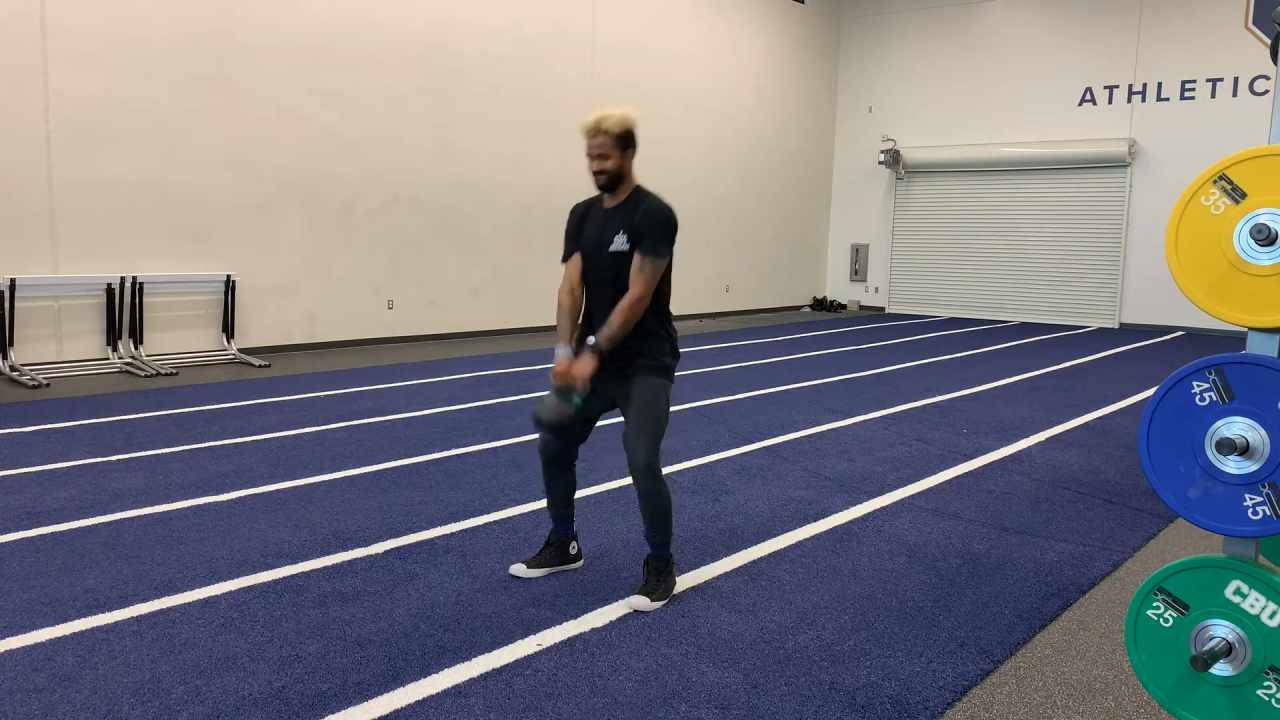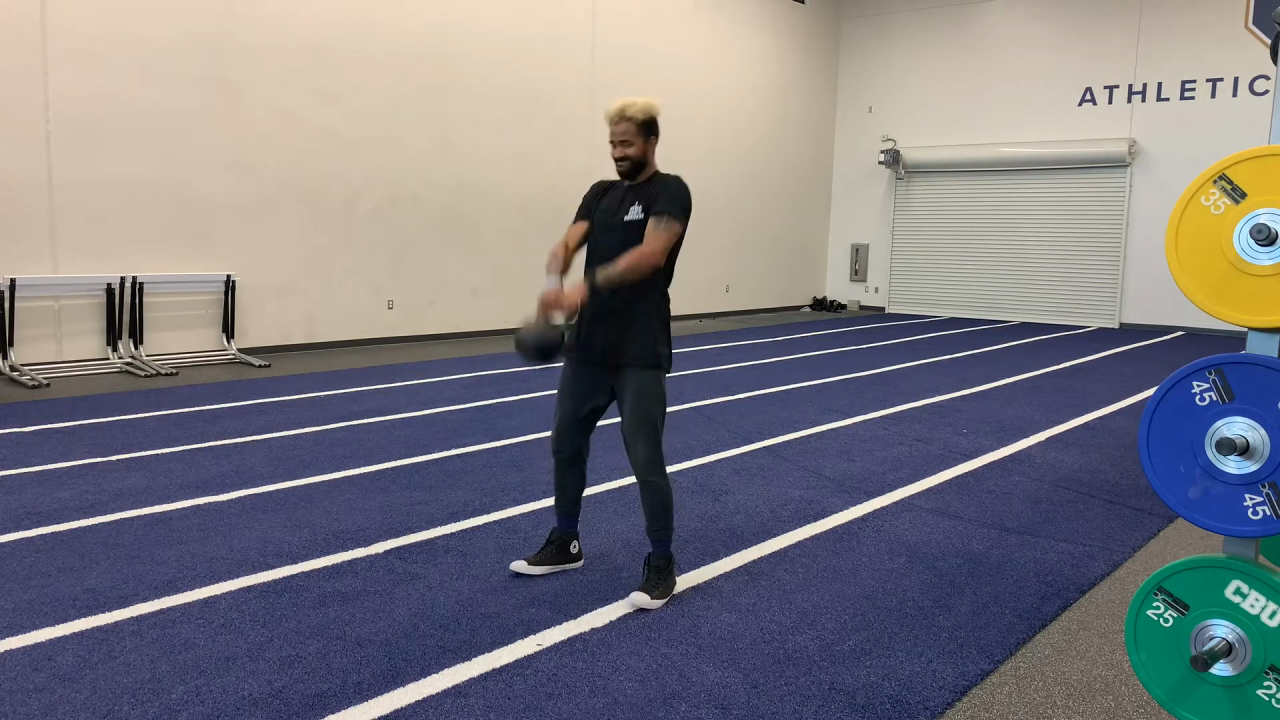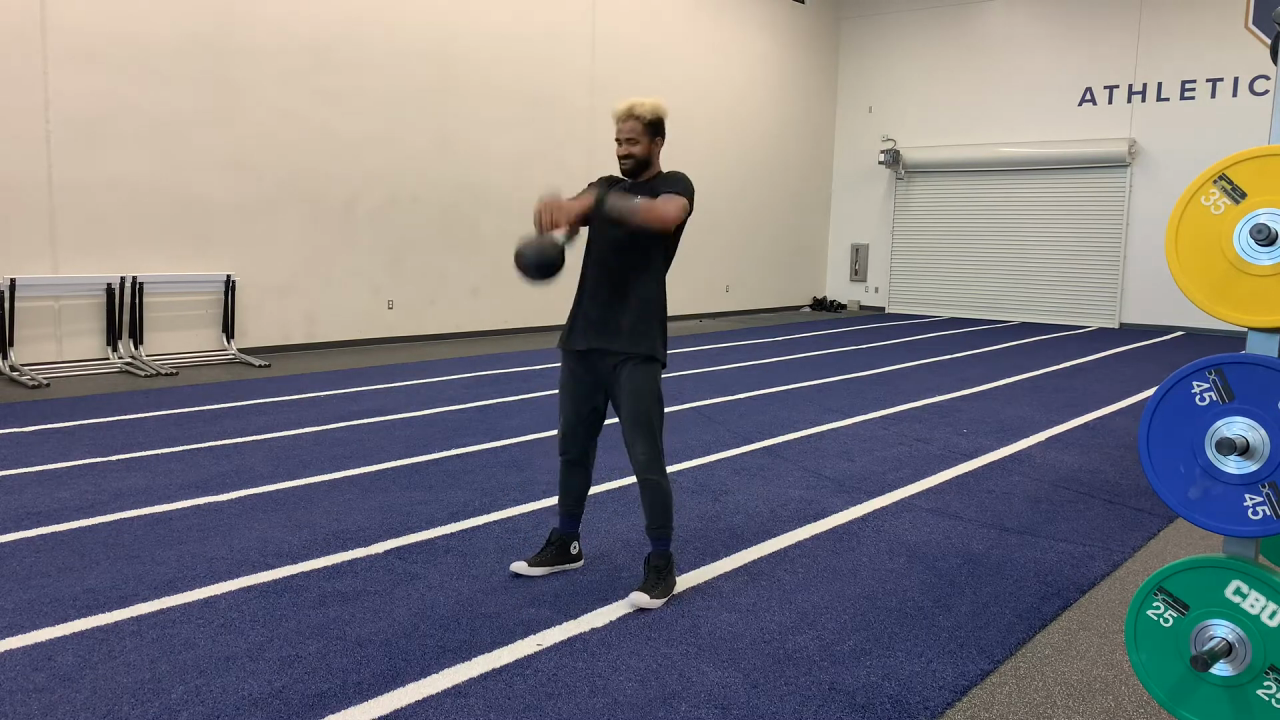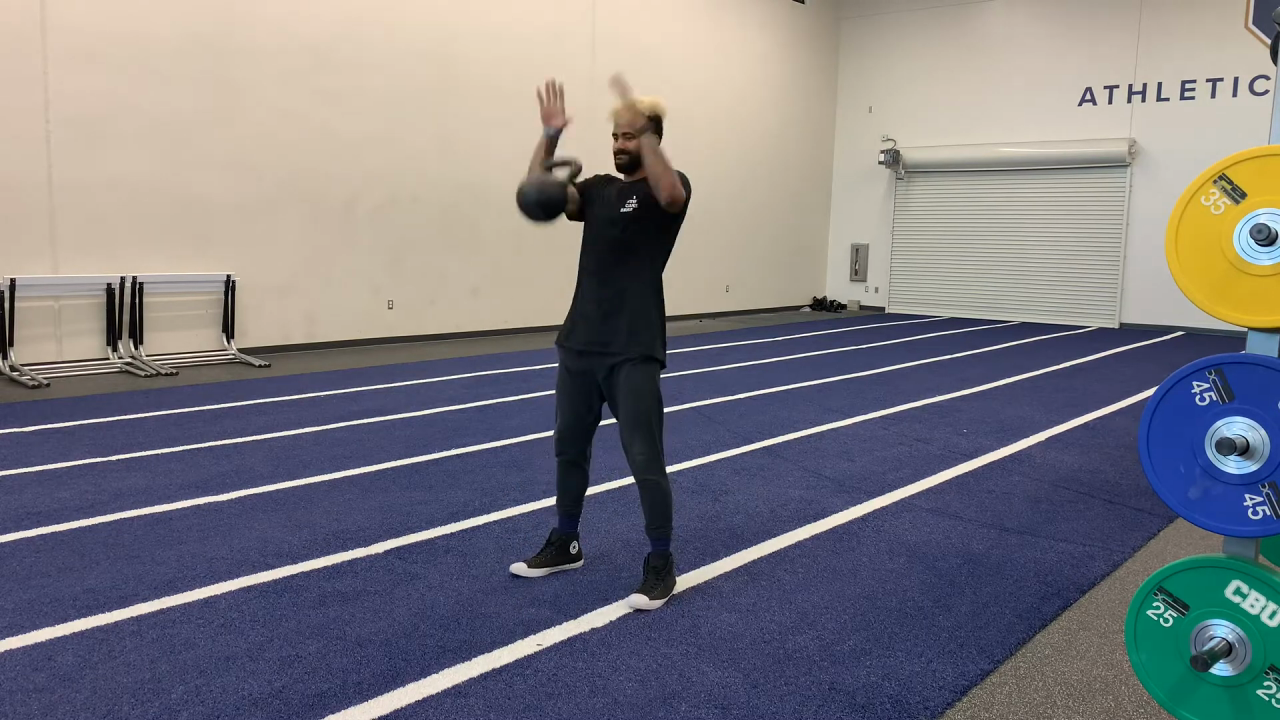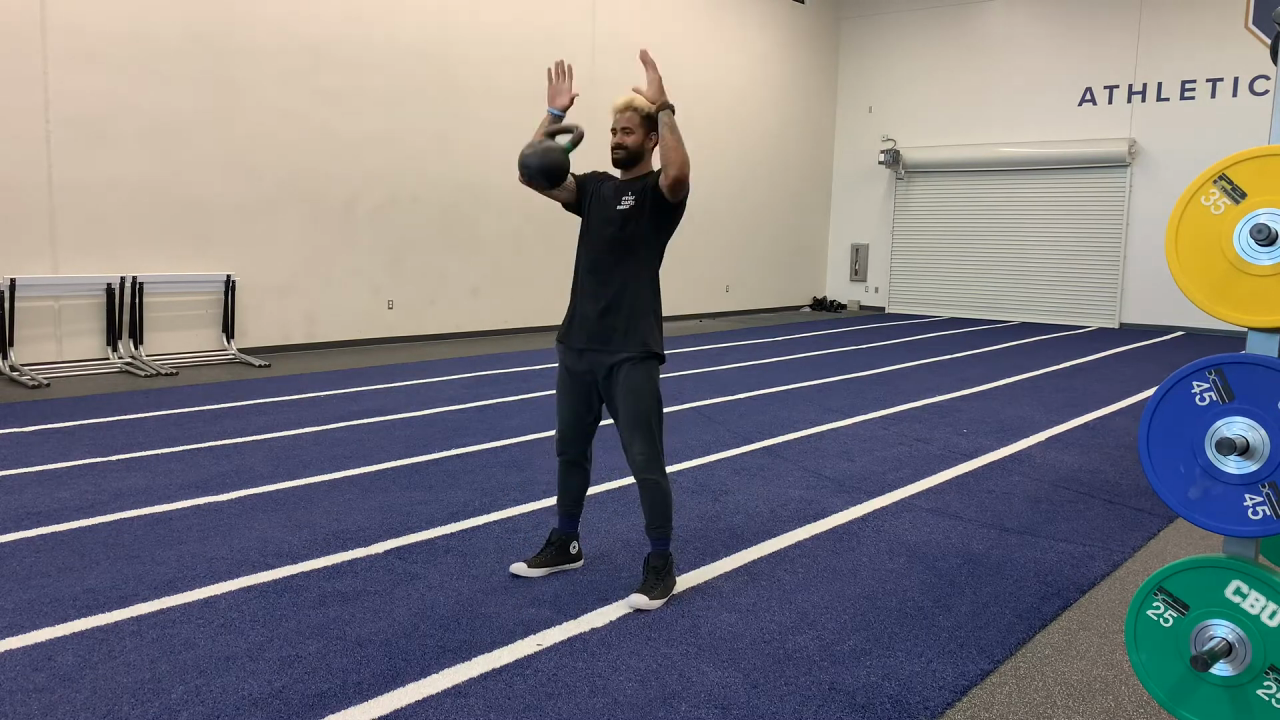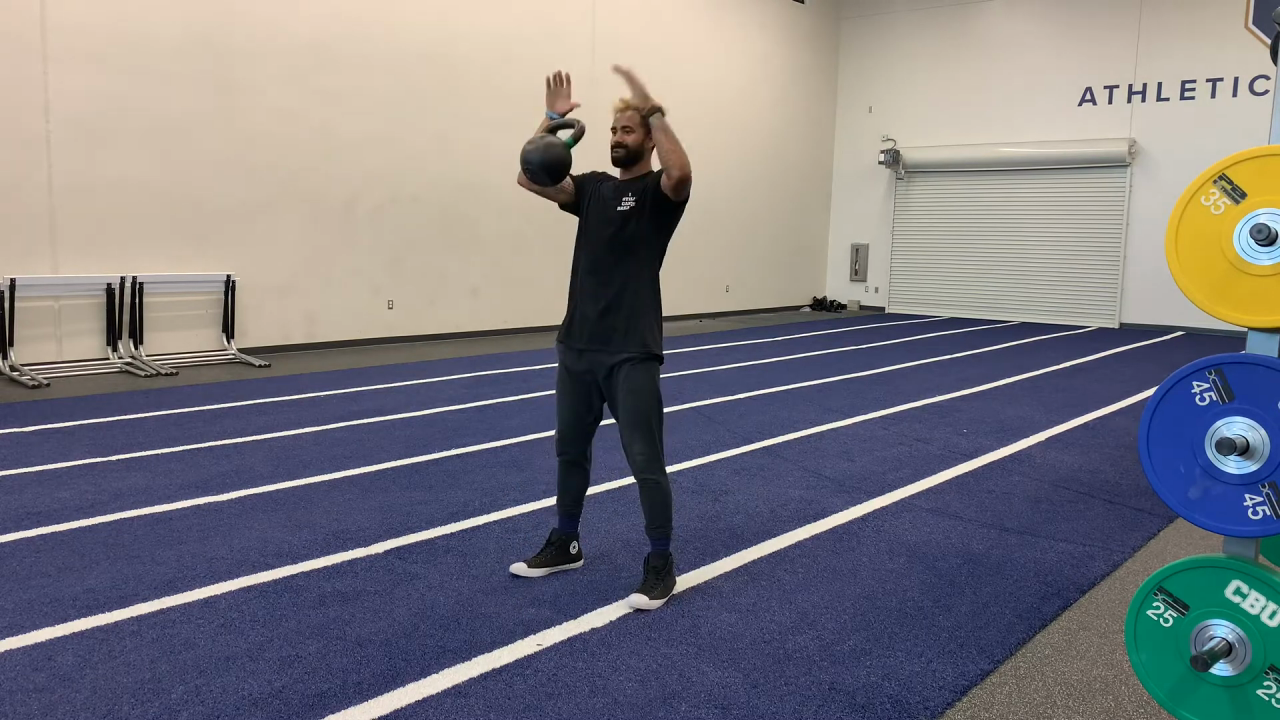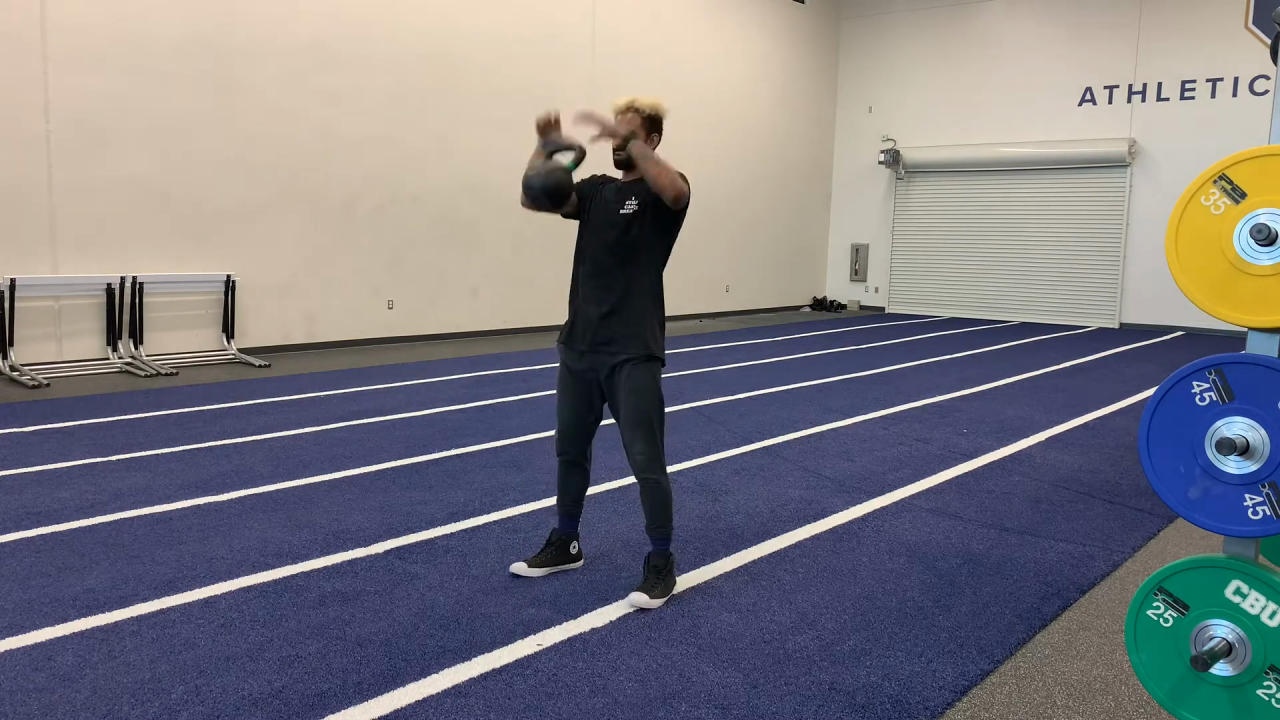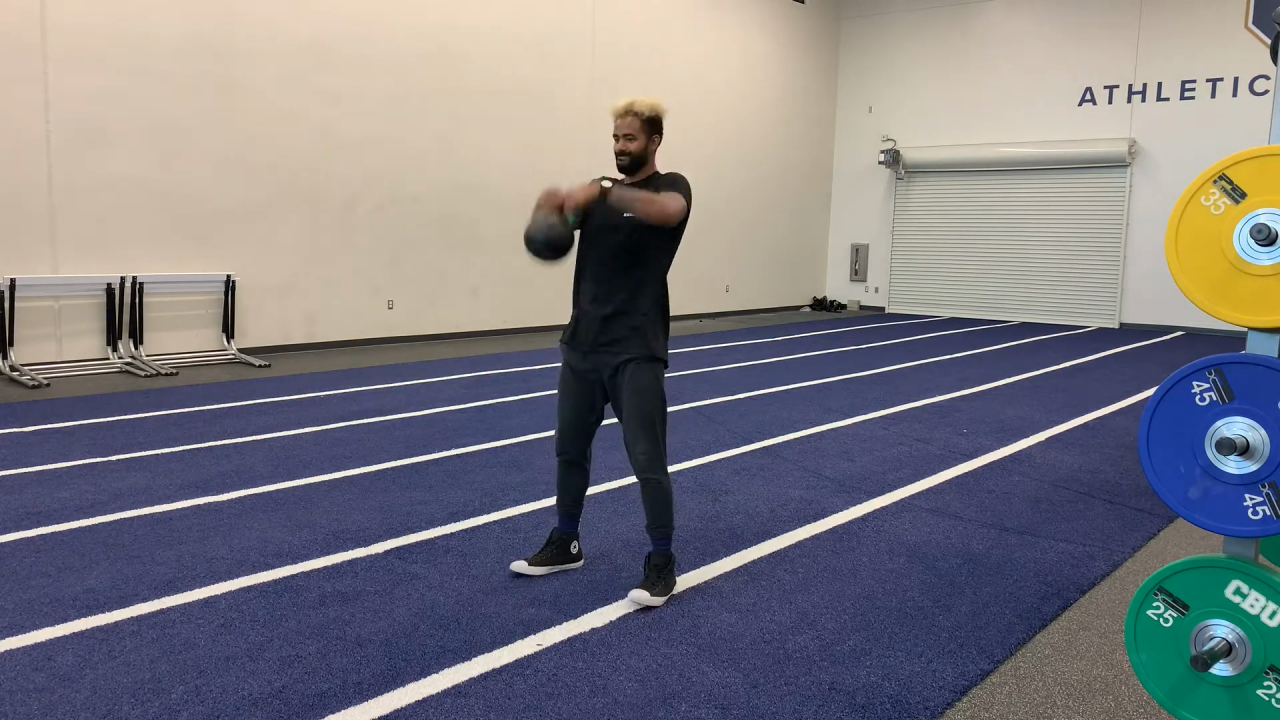
dt=0.1s
person 1, frame 1
left shoulder: (653, 214)
right shoulder: (582, 213)
left elbow: (638, 296)
right elbow: (572, 287)
left wrist: (594, 356)
right wrist: (566, 349)
left hip: (645, 360)
right hip: (592, 353)
left knee: (643, 459)
right knee: (553, 444)
left ankle: (660, 565)
right ankle: (564, 543)
person 1, frame 2
left shoulder: (670, 192)
right shoulder: (601, 193)
left elbow: (651, 255)
right elbow: (568, 243)
left wrist: (587, 283)
right wrist: (556, 281)
left hip: (639, 354)
right hip: (591, 344)
left knee: (645, 458)
right knee: (565, 445)
left ankle: (661, 563)
right ankle: (565, 542)
person 1, frame 3
left shoulder: (672, 187)
right shoulder: (603, 187)
left elbow: (664, 217)
right elbow: (563, 216)
left wrist: (598, 204)
right wrist: (553, 210)
left hip: (635, 351)
right hip: (582, 344)
left knee: (645, 457)
right knee: (573, 449)
left ankle: (661, 564)
right ankle: (566, 543)
person 1, frame 4
left shoulder: (665, 187)
right shoulder: (598, 189)
left elbow: (669, 191)
left wrist: (643, 125)
right wrist: (551, 134)
left hip: (632, 352)
right hip: (579, 346)
left knee: (644, 460)
right knee: (569, 449)
left ankle: (660, 564)
right ankle: (565, 543)
person 1, frame 5
left shoulder: (659, 190)
right shoulder: (593, 187)
left elbow: (679, 172)
right elbow: (533, 175)
left wrist: (661, 106)
right wrist: (555, 112)
left hip: (630, 351)
right hip: (577, 346)
left knee: (644, 458)
right knee: (570, 449)
left ankle: (661, 565)
right ankle: (565, 543)
person 1, frame 6
left shoulder: (660, 190)
right shoulder: (592, 187)
left elbow: (681, 172)
right elbow: (531, 177)
left wrist: (654, 111)
right wrist: (554, 119)
left hip: (631, 351)
right hip: (578, 345)
left knee: (644, 459)
right knee: (570, 450)
left ankle: (661, 565)
right ankle: (565, 543)
person 1, frame 7
left shoulder: (661, 187)
right shoulder: (595, 188)
left elbow: (673, 189)
right elbow: (532, 196)
left wrist: (623, 135)
right wrist: (546, 145)
left hip: (633, 351)
right hip: (579, 345)
left knee: (645, 459)
right knee: (570, 450)
left ankle: (661, 564)
right ankle: (565, 544)
person 1, frame 8
left shoulder: (668, 186)
right shoulder: (599, 191)
left elbow: (670, 211)
left wrist: (601, 194)
right wrist: (551, 203)
left hip: (636, 351)
right hip: (582, 345)
left knee: (646, 459)
right knee: (570, 449)
left ankle: (662, 563)
right ankle: (566, 543)
